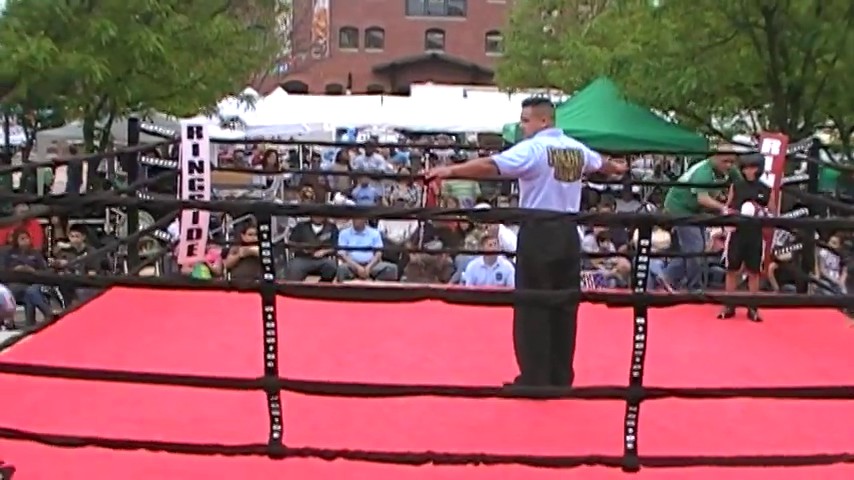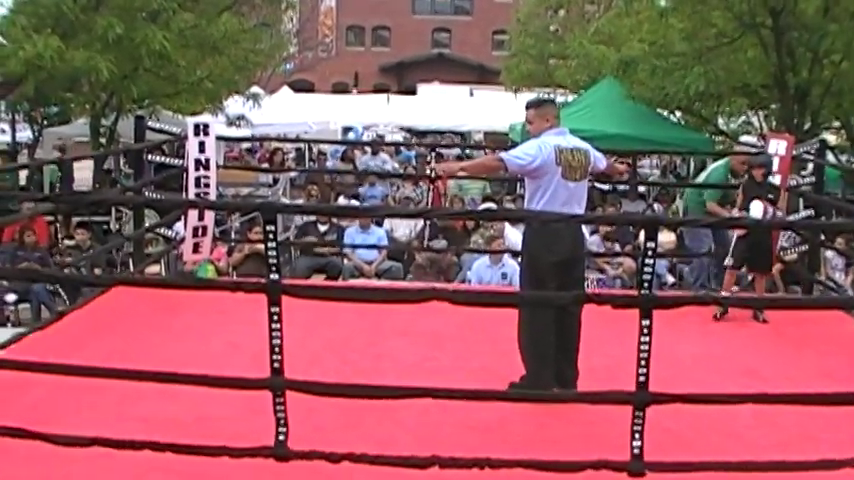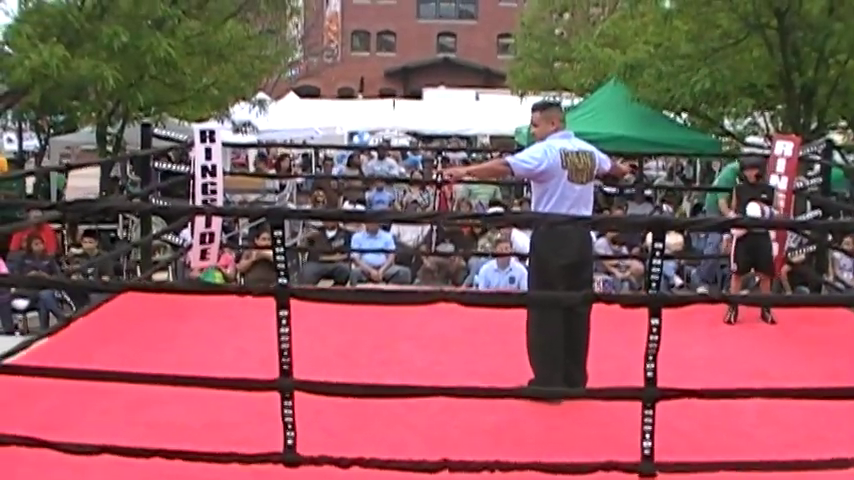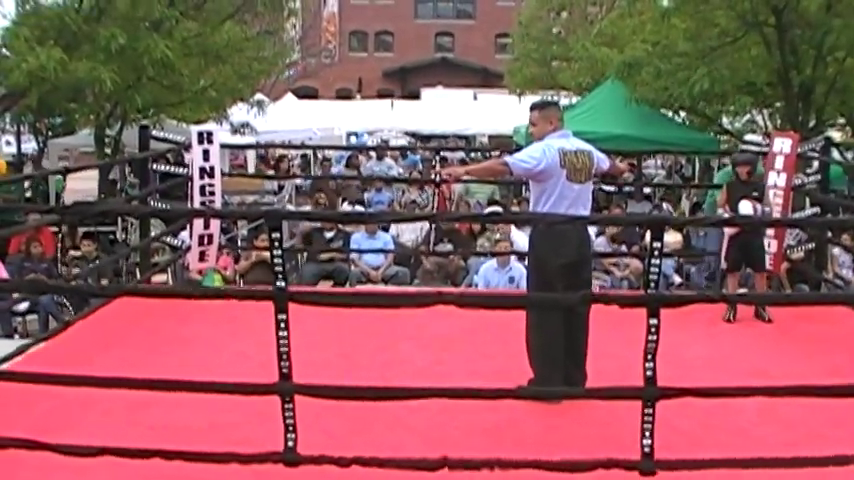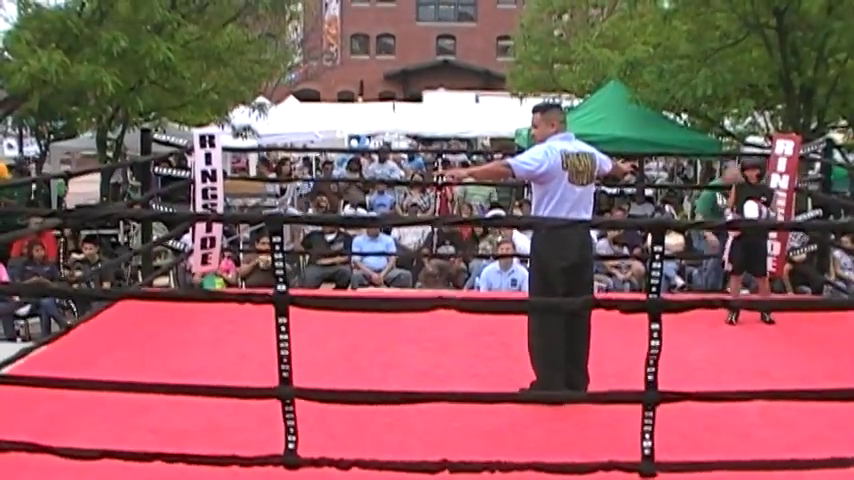
dt=0.3s
person 1, frame 1
left shoulder: (532, 148)
right shoulder: (578, 149)
left elbow: (490, 165)
right elbow: (600, 162)
left wrist: (450, 170)
right wrist: (616, 168)
left hip: (538, 233)
right hip: (568, 233)
left knee: (532, 307)
right knee: (564, 306)
left ankle: (534, 380)
right ankle: (560, 377)
person 1, frame 2
left shoulder: (539, 147)
right shoulder: (584, 149)
left elbow: (498, 163)
right elbow: (604, 164)
left wrist: (458, 167)
right wrist: (619, 170)
left hip: (544, 233)
right hip: (573, 233)
left knee: (537, 308)
right knee: (568, 305)
left ankle: (539, 381)
right ankle: (565, 377)
person 1, frame 3
left shoulder: (545, 151)
right shoulder: (588, 151)
left elbow: (504, 166)
right elbow: (610, 166)
left wrist: (466, 171)
right wrist: (623, 170)
left hip: (551, 236)
right hip: (580, 236)
left knee: (545, 311)
right knee: (577, 308)
left ankle: (548, 383)
right ankle: (574, 379)
person 1, frame 4
left shoulder: (544, 150)
right shoulder: (587, 150)
left elbow: (503, 166)
right elbow: (609, 164)
left wrist: (464, 170)
right wrist: (621, 169)
left hip: (550, 236)
right hip: (579, 235)
left knee: (544, 310)
right knee: (576, 307)
left ankle: (547, 383)
right ankle: (574, 379)
person 1, frame 5
left shoulder: (545, 153)
right shoulder: (589, 153)
left elbow: (506, 168)
right elbow: (611, 166)
left wrist: (467, 172)
right wrist: (624, 170)
left hip: (551, 238)
right hip: (581, 238)
left knee: (546, 312)
right knee: (577, 310)
left ankle: (550, 385)
right ankle: (575, 382)
person 2, frame 1
left shoulder: (766, 190)
right shoulder: (736, 186)
right elbow: (726, 206)
left wrist: (761, 212)
left hip: (755, 234)
right hip: (736, 232)
left knee: (754, 272)
right knee: (732, 270)
left ankle: (752, 307)
right ankle: (729, 306)
person 2, frame 2
left shoulder: (776, 190)
right shoulder: (745, 186)
right elbow: (737, 208)
left wrist: (769, 210)
right wrist: (738, 216)
left hip: (764, 235)
right hip: (744, 233)
left knee: (761, 273)
right knee: (731, 268)
left ankle: (758, 309)
right ankle: (723, 305)
person 2, frame 3
left shoulder: (769, 190)
right shoulder: (738, 189)
right elbow: (732, 211)
left wrist: (766, 211)
left hip: (762, 236)
right hip: (743, 236)
left knee: (765, 274)
right knee: (738, 273)
left ankle: (765, 309)
right ankle: (733, 308)
person 2, frame 4
left shoulder: (760, 187)
right shoulder: (729, 186)
right elbow: (720, 207)
left wrist: (758, 208)
left hip: (754, 233)
right hip: (734, 234)
left knee: (760, 271)
right knee: (732, 271)
left ankle: (760, 307)
right ankle: (731, 307)
person 2, frame 5
left shoulder: (769, 192)
right shoulder: (737, 188)
left elbow: (774, 216)
right elbow: (729, 208)
left wrist: (764, 212)
right wrist: (732, 217)
left hip: (759, 237)
right hip: (739, 236)
left knee: (762, 276)
right knee: (736, 273)
left ankle: (765, 310)
right ankle: (734, 309)
person 3, frame 1
left shoulder: (729, 171)
right shoulder: (704, 172)
right elbow: (702, 199)
right wrist: (724, 208)
left hip: (693, 208)
right hip: (680, 207)
left knee: (691, 247)
right knee: (695, 247)
left ankle: (670, 277)
right ankle: (694, 288)
person 3, frame 2
left shoulder: (742, 170)
right shoulder: (720, 173)
right elbow: (710, 205)
right wrist: (730, 217)
left hip: (718, 206)
right hip: (698, 205)
left knee: (724, 244)
right knee: (704, 247)
left ankle: (719, 281)
right ankle: (700, 288)
person 3, frame 3
right shoulder: (729, 173)
right elbow: (722, 201)
right wrist: (730, 216)
right hip: (718, 208)
right knee: (714, 244)
right ankle: (704, 282)
person 3, frame 4
left shoulder: (757, 175)
right shoulder: (723, 175)
right elbow: (721, 200)
right wrist: (730, 214)
left hip: (739, 215)
right hip: (715, 213)
left knee: (738, 250)
right knee: (714, 250)
left ankle: (730, 284)
right ankle: (707, 283)
person 3, frame 5
right shoulder: (711, 191)
right elbow: (699, 218)
right wrist: (708, 235)
right hip: (710, 229)
right knee: (712, 261)
right ankle: (706, 290)
